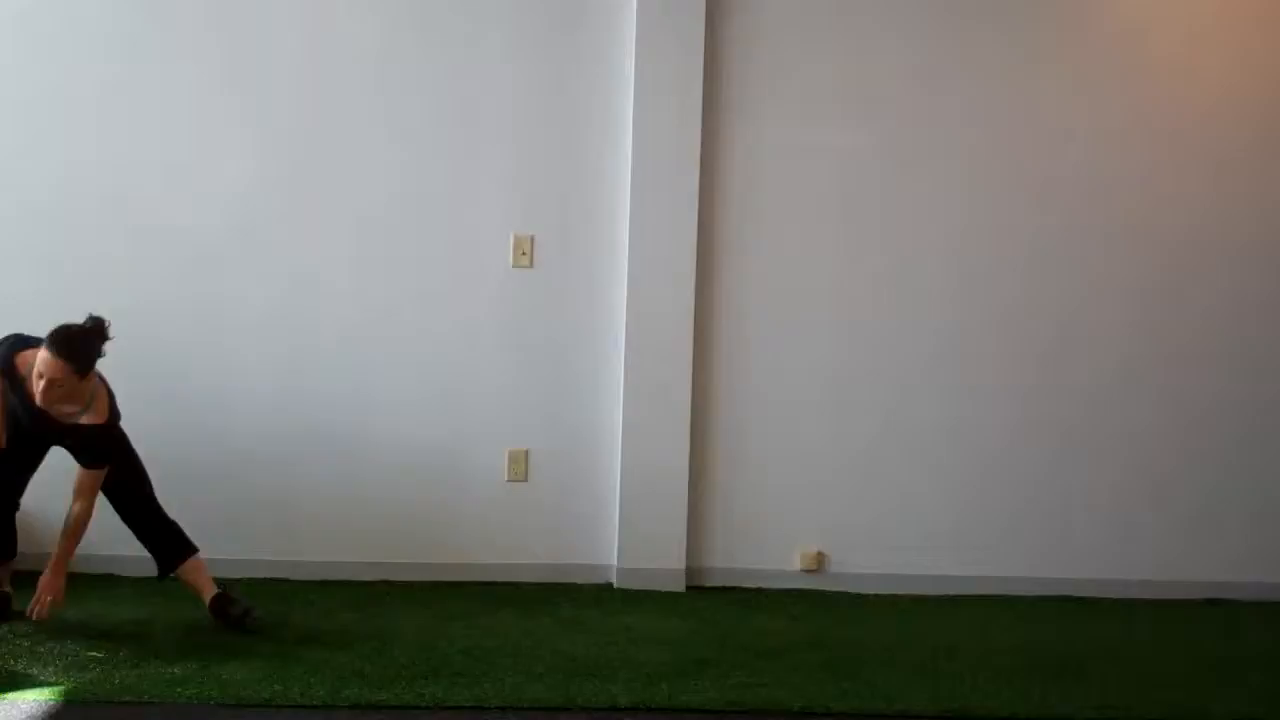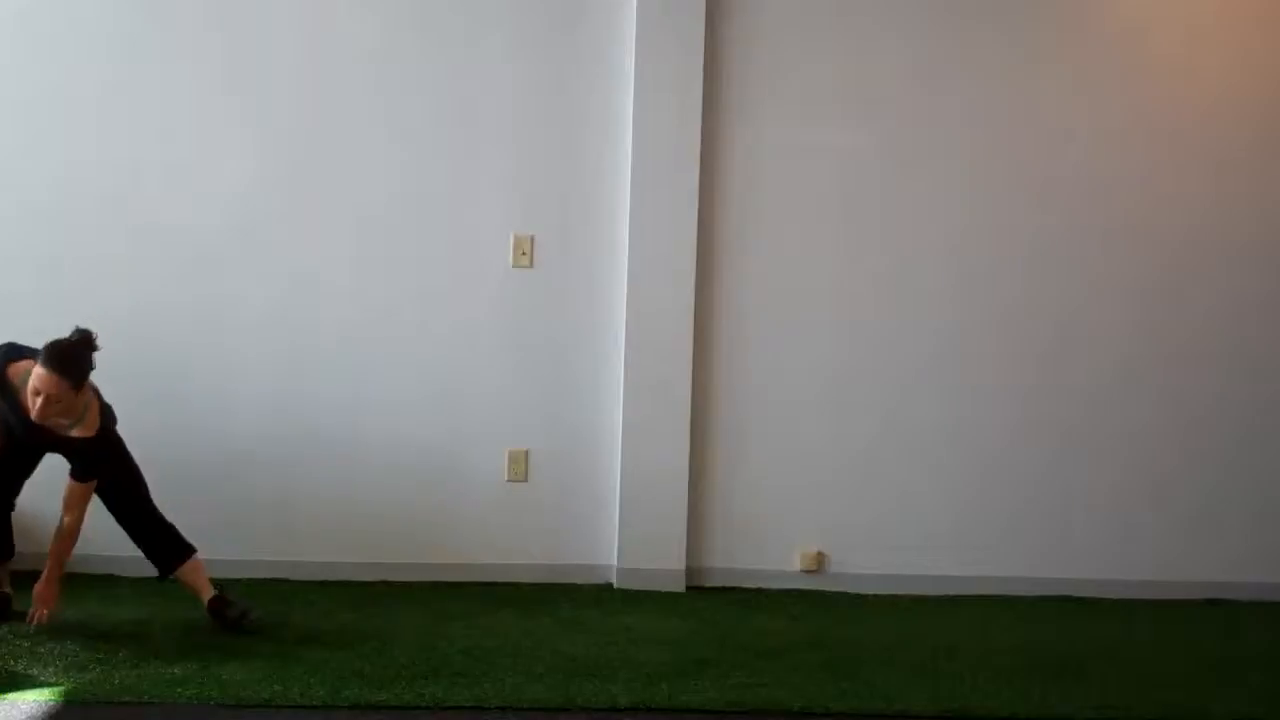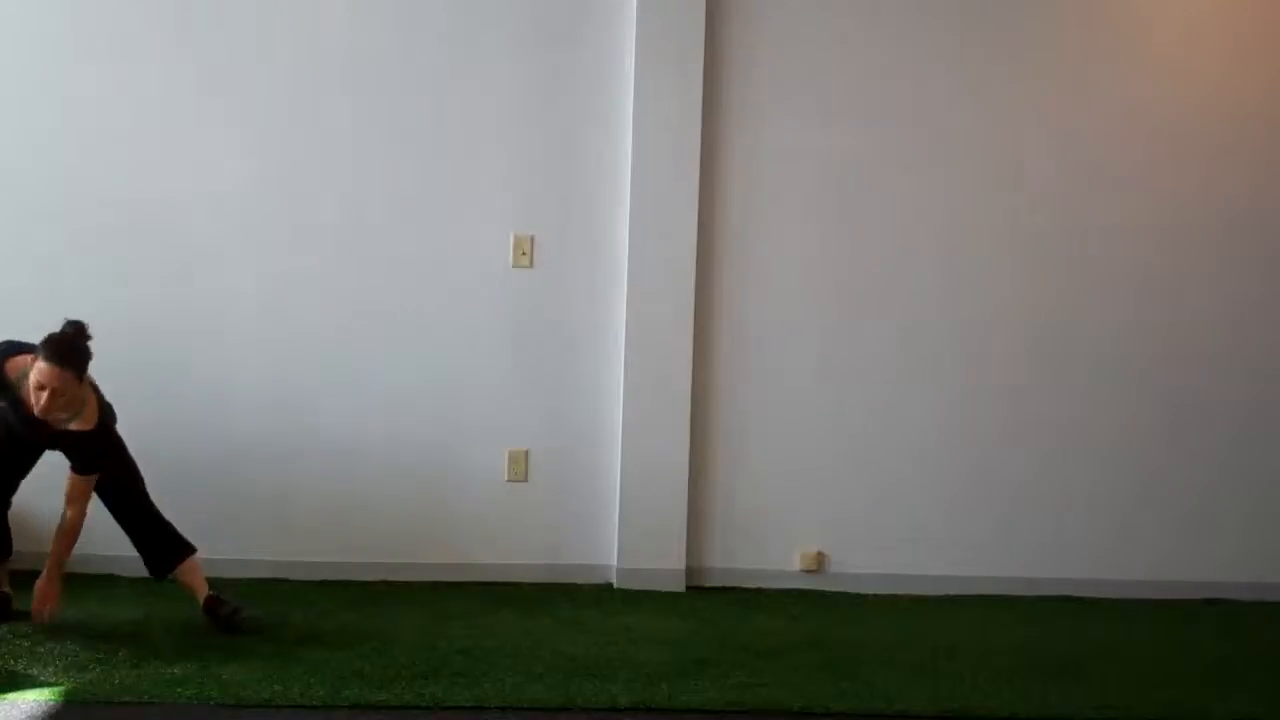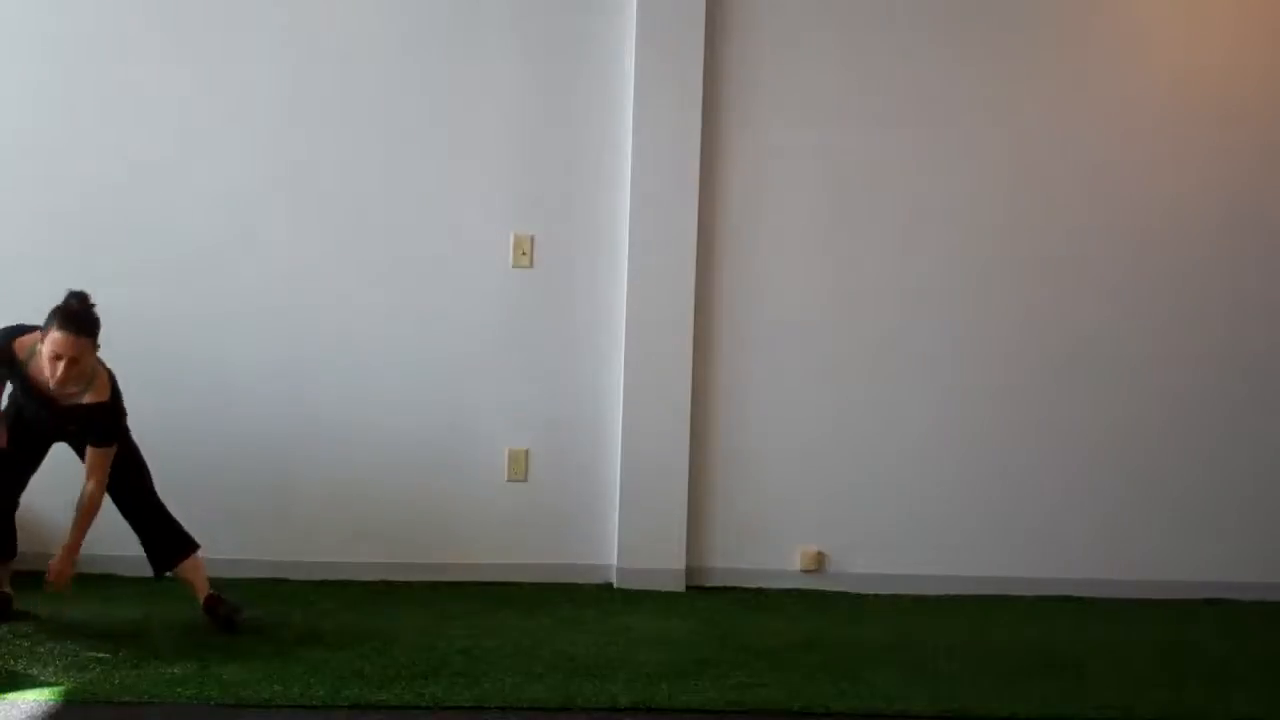
dt=0.1s
person 1, frame 1
left shoulder: (96, 418)
left elbow: (82, 503)
left wrist: (57, 570)
left hip: (87, 434)
left knee: (144, 511)
left ankle: (215, 597)
person 1, frame 2
left shoulder: (89, 431)
left elbow: (72, 515)
left wrist: (50, 580)
left hip: (78, 438)
left knee: (139, 514)
left ankle: (212, 598)
person 1, frame 3
left shoulder: (89, 421)
left elbow: (75, 508)
left wrist: (51, 578)
left hip: (83, 436)
left knee: (138, 512)
left ankle: (208, 598)
person 1, frame 4
left shoulder: (100, 398)
left elbow: (95, 481)
left wrist: (70, 552)
left hip: (91, 425)
right hip: (28, 420)
left knee: (143, 506)
left ankle: (208, 597)
